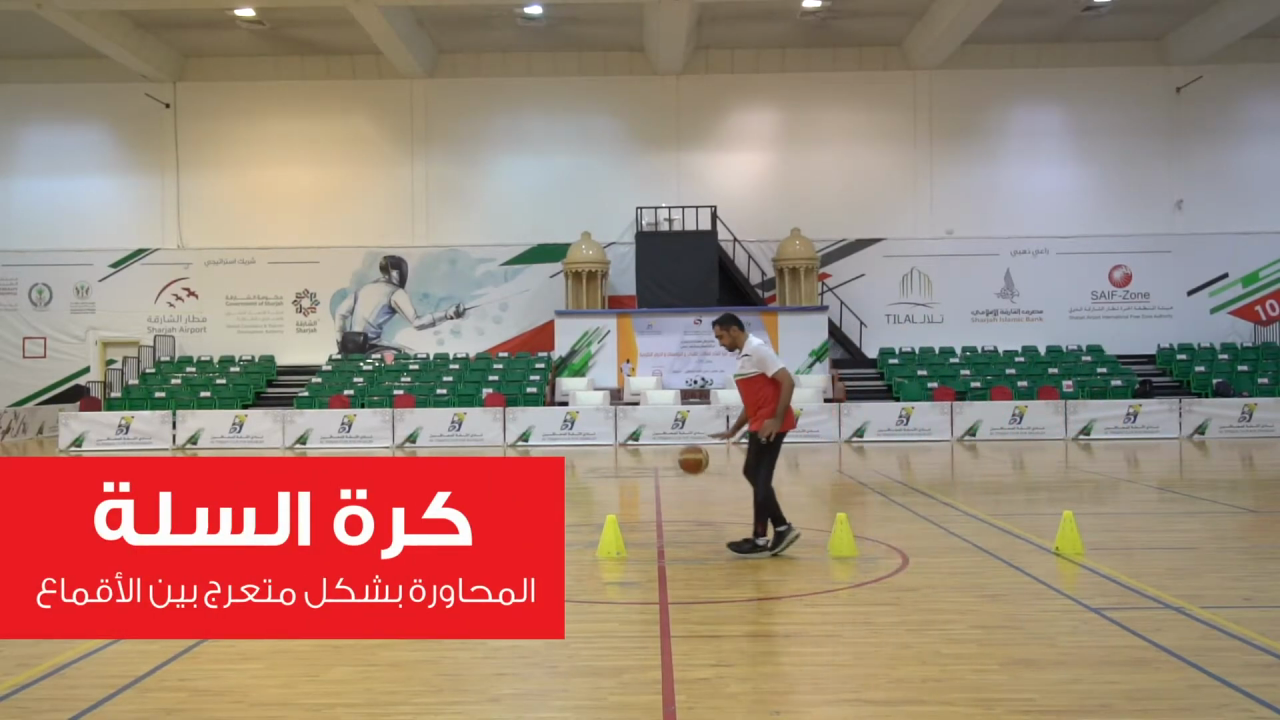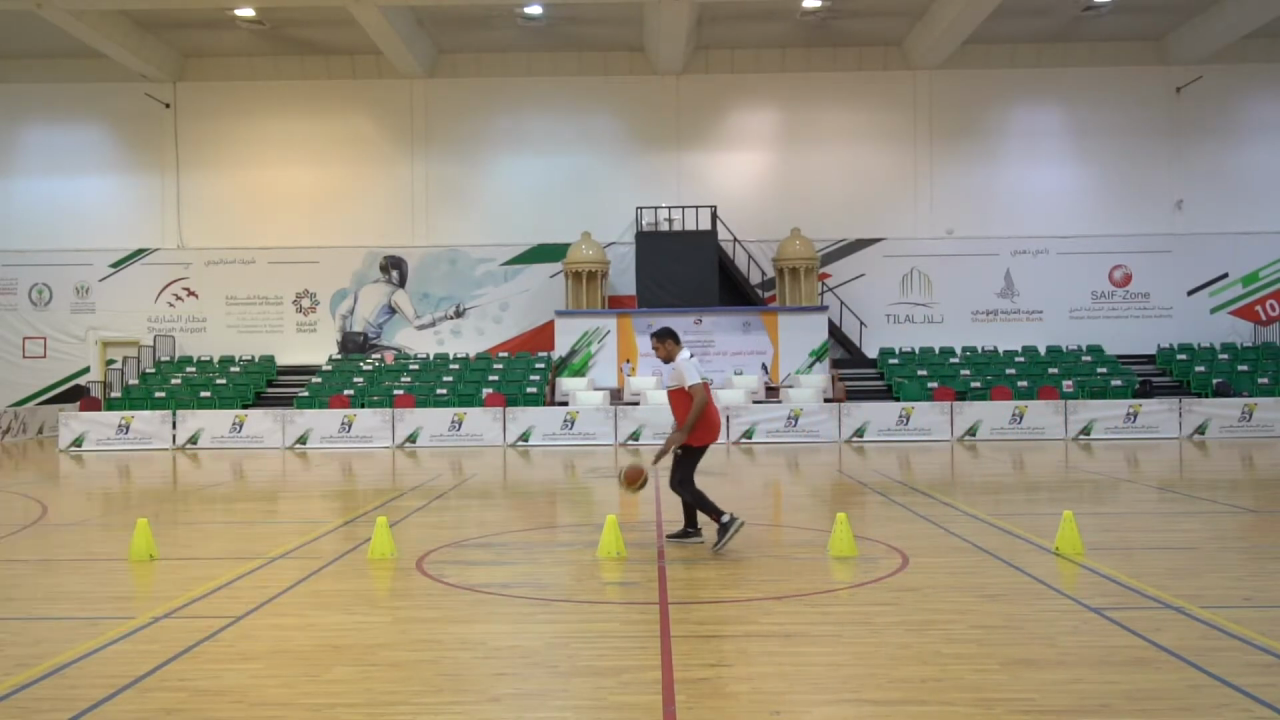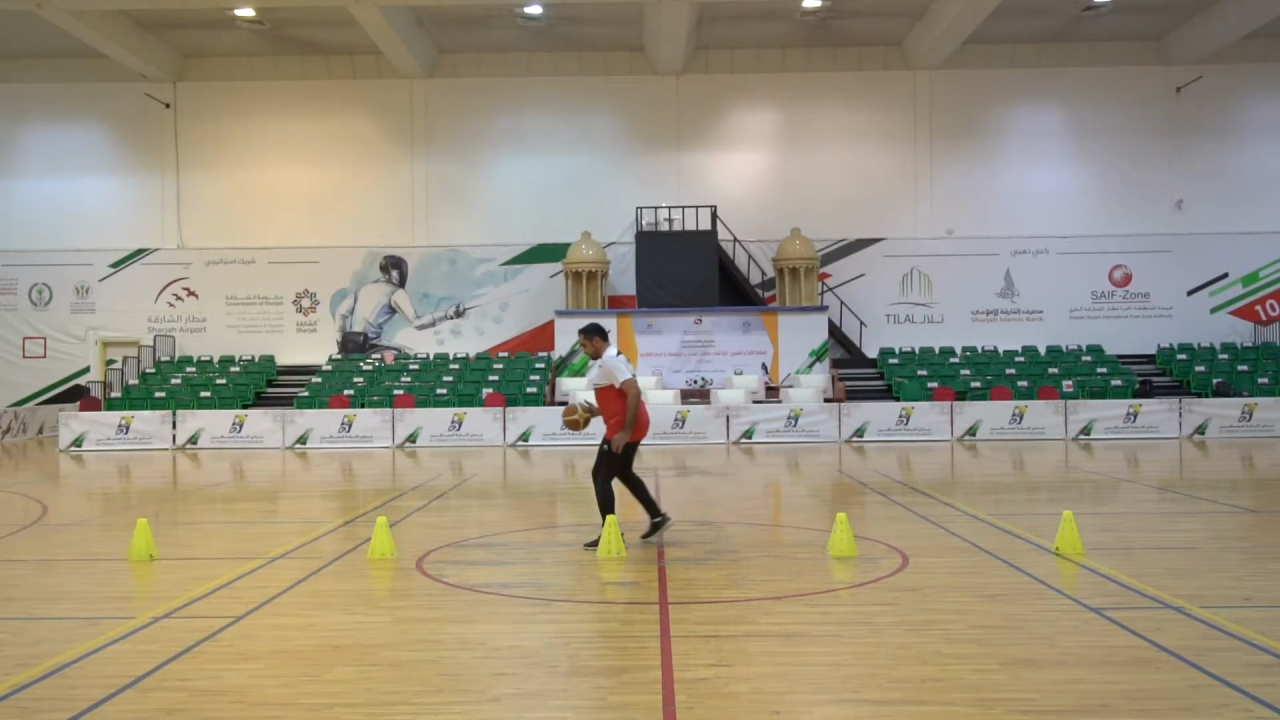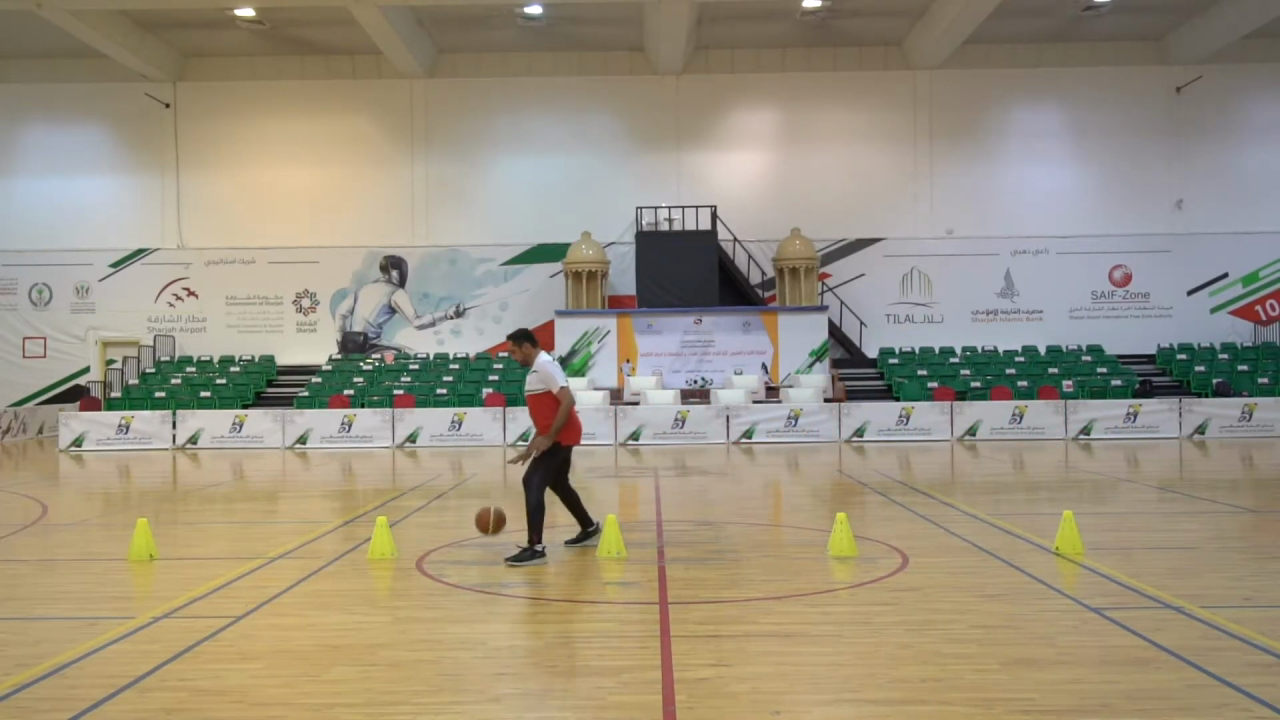
dt=0.5s
person 1, frame 1
left shoulder: (758, 349)
right shoulder: (743, 357)
left elbow: (788, 382)
left wrist: (777, 419)
right wrist: (733, 431)
left hip: (770, 424)
right hip: (759, 424)
left knee: (758, 477)
right knee: (752, 473)
left ankle: (760, 539)
right ankle: (782, 529)
person 1, frame 2
left shoulder: (684, 365)
right shoulder: (685, 364)
left elbow: (700, 399)
left wrist: (677, 436)
right wrist: (671, 442)
left hip: (694, 433)
right hip: (702, 430)
left knee: (679, 482)
right knee: (684, 478)
left ankle: (725, 519)
right ankle: (690, 528)
person 1, frame 3
left shoulder: (610, 361)
right shoulder: (610, 360)
left elbow: (634, 393)
left wrist: (625, 431)
right wrist: (599, 411)
left hip: (622, 429)
right hip: (629, 428)
left knee: (601, 476)
right knee: (624, 473)
right ankle: (657, 517)
person 1, frame 4
left shoulder: (545, 367)
right shoulder: (538, 369)
left elbow: (568, 402)
left wrist: (547, 439)
right wrist: (532, 449)
left hip: (560, 436)
right hip: (556, 436)
left knee: (532, 482)
right knee: (558, 483)
left ankle: (535, 547)
right ankle: (588, 528)
